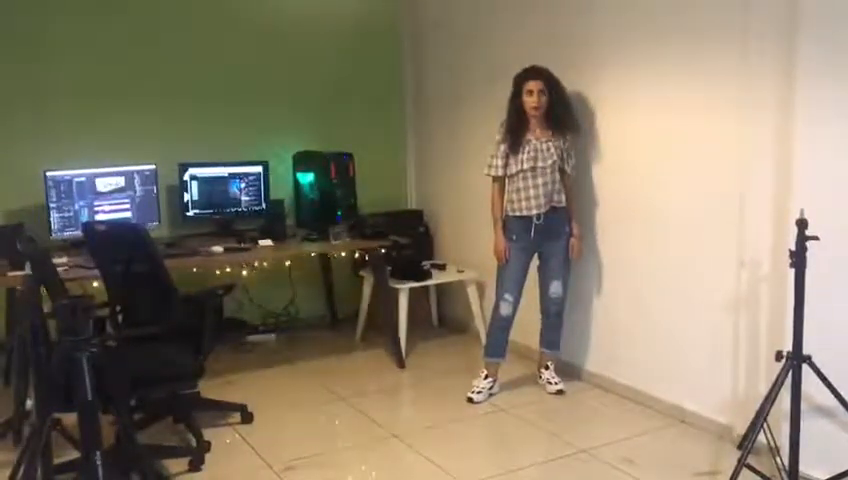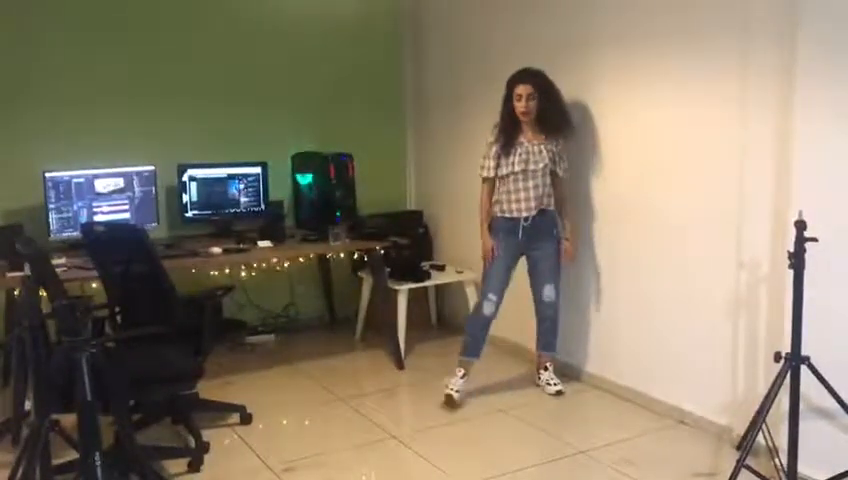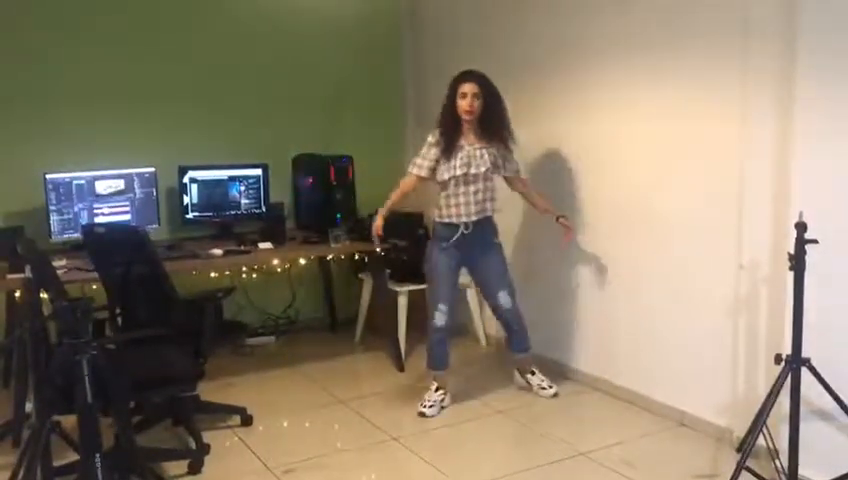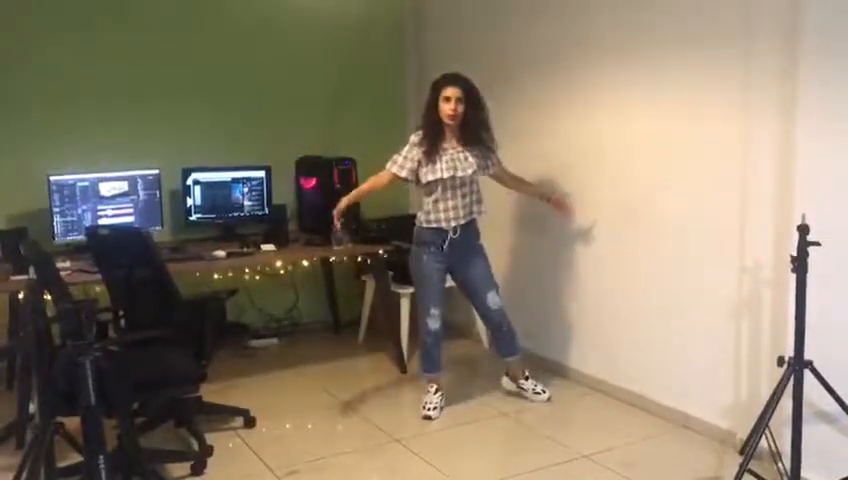
dt=0.5s
person 1, frame 1
left shoulder: (561, 137)
right shoulder: (508, 138)
left elbow: (567, 184)
right elbow: (497, 187)
left wrist: (575, 229)
right wrist: (498, 233)
left hip: (555, 226)
right hip: (518, 227)
left knee: (554, 300)
right knee: (506, 302)
left ankle: (546, 367)
right ankle: (489, 375)
person 1, frame 2
left shoulder: (554, 140)
right shoulder: (500, 139)
left elbow: (559, 188)
right elbow: (488, 187)
left wrist: (567, 231)
right wrist: (485, 233)
left hip: (543, 229)
right hip: (506, 229)
left knee: (549, 303)
right knee: (487, 303)
left ankle: (545, 368)
right ankle: (462, 373)
person 1, frame 3
left shoulder: (496, 144)
right shoulder: (439, 141)
left elbow: (519, 184)
right elbow: (412, 179)
left wrist: (554, 215)
right wrist: (383, 211)
left hip: (483, 235)
right hip: (445, 236)
left knee: (507, 307)
right knee: (440, 315)
left ankle: (527, 371)
right ankle: (439, 387)
person 1, frame 4
left shoulder: (478, 145)
right shoulder: (421, 143)
left elbow: (505, 177)
right elbow: (387, 176)
left wrist: (546, 196)
right wrist: (349, 198)
left hip: (467, 239)
right hip: (430, 241)
left knee: (494, 308)
right knee: (431, 319)
left ankle: (516, 375)
right ankle: (435, 388)
